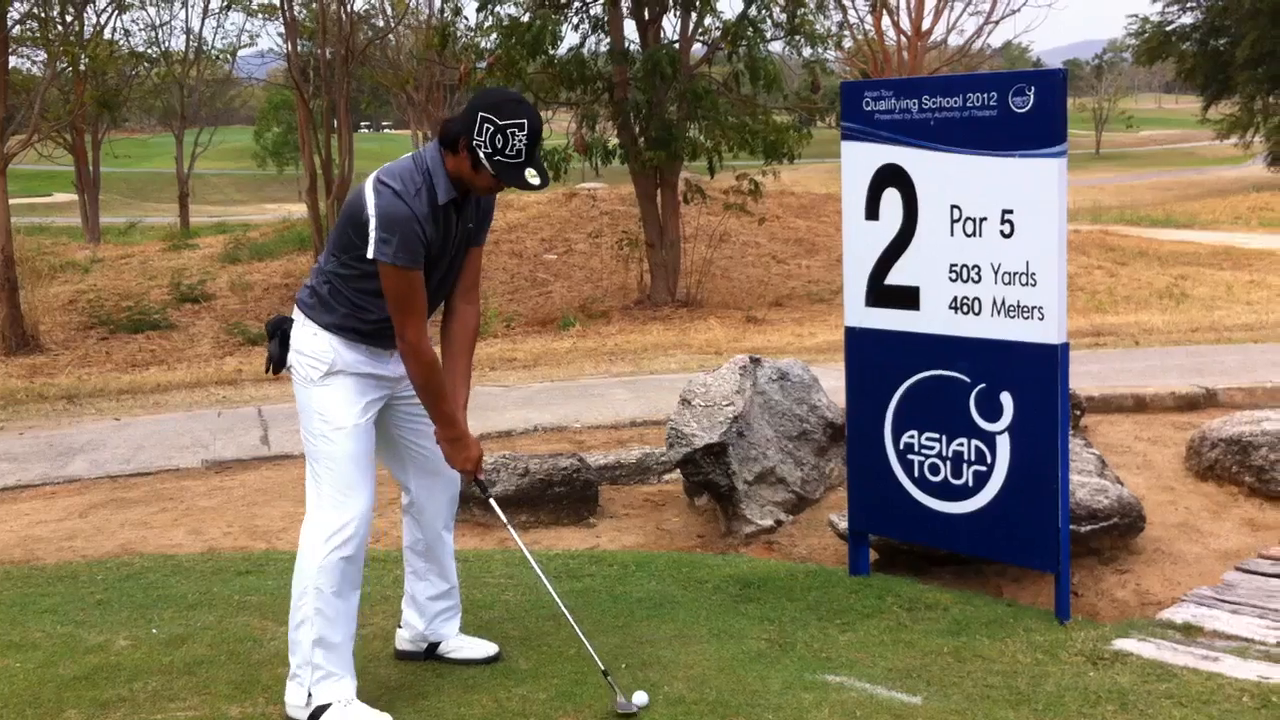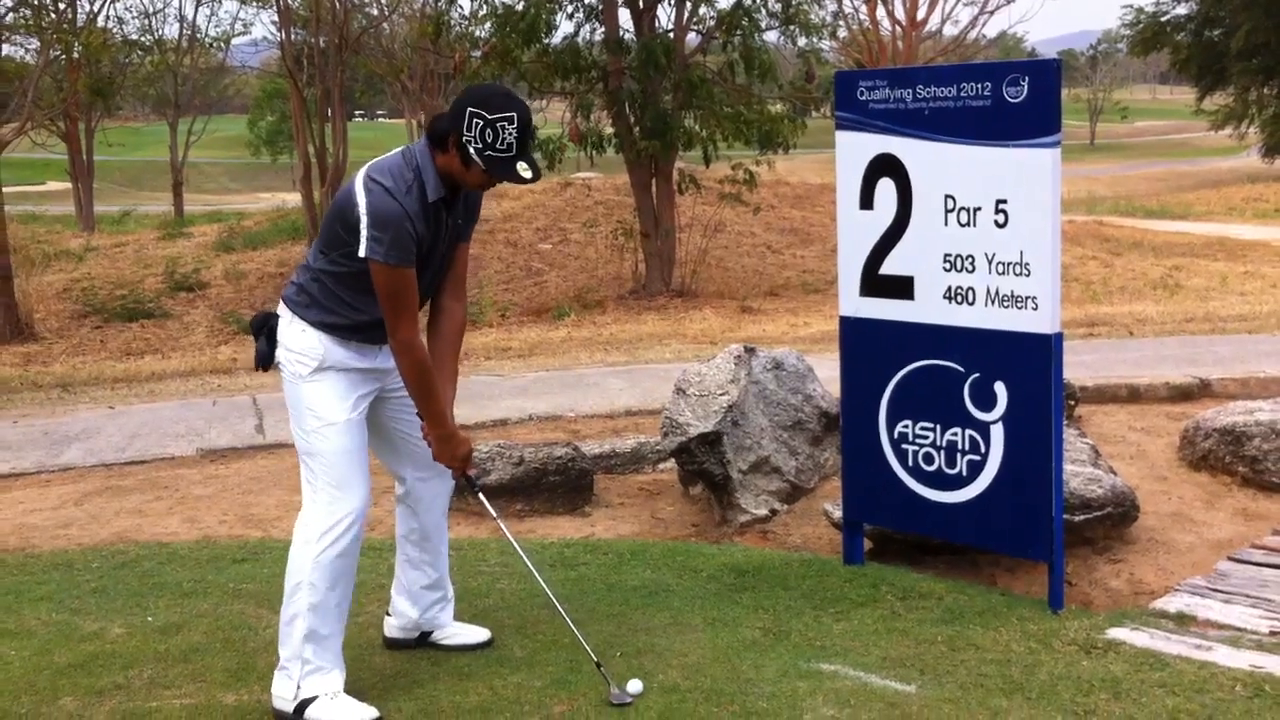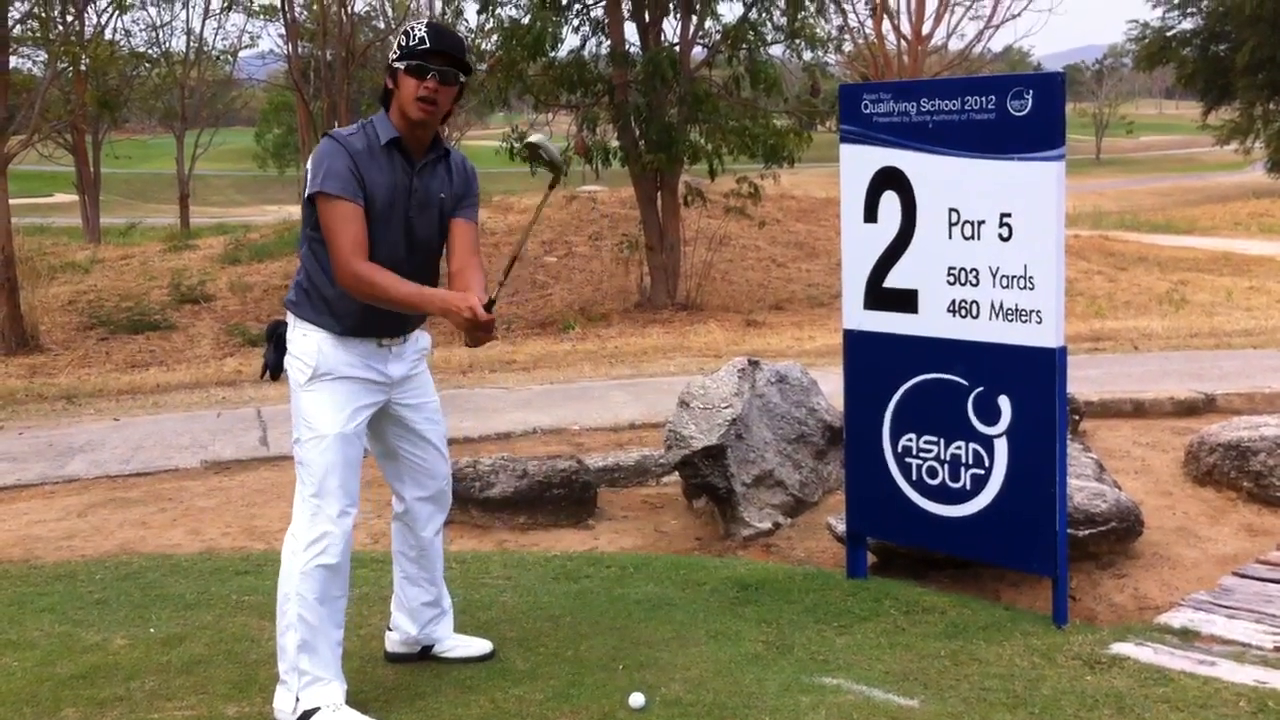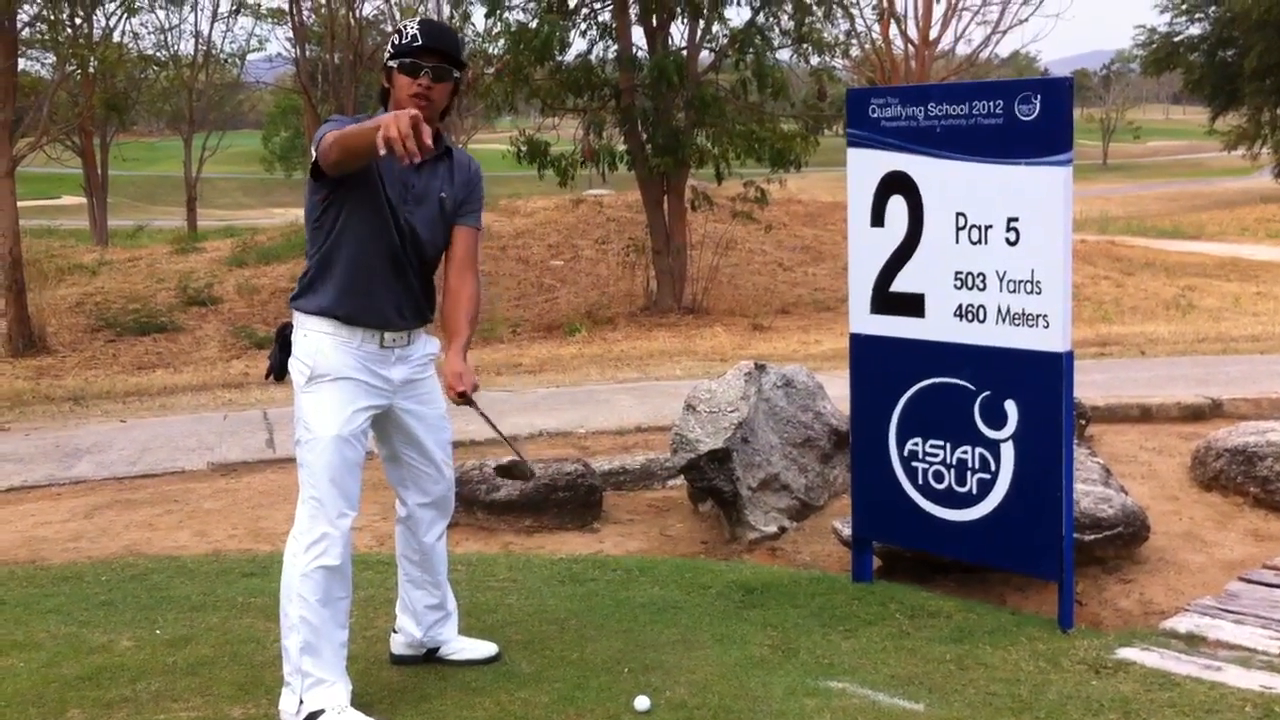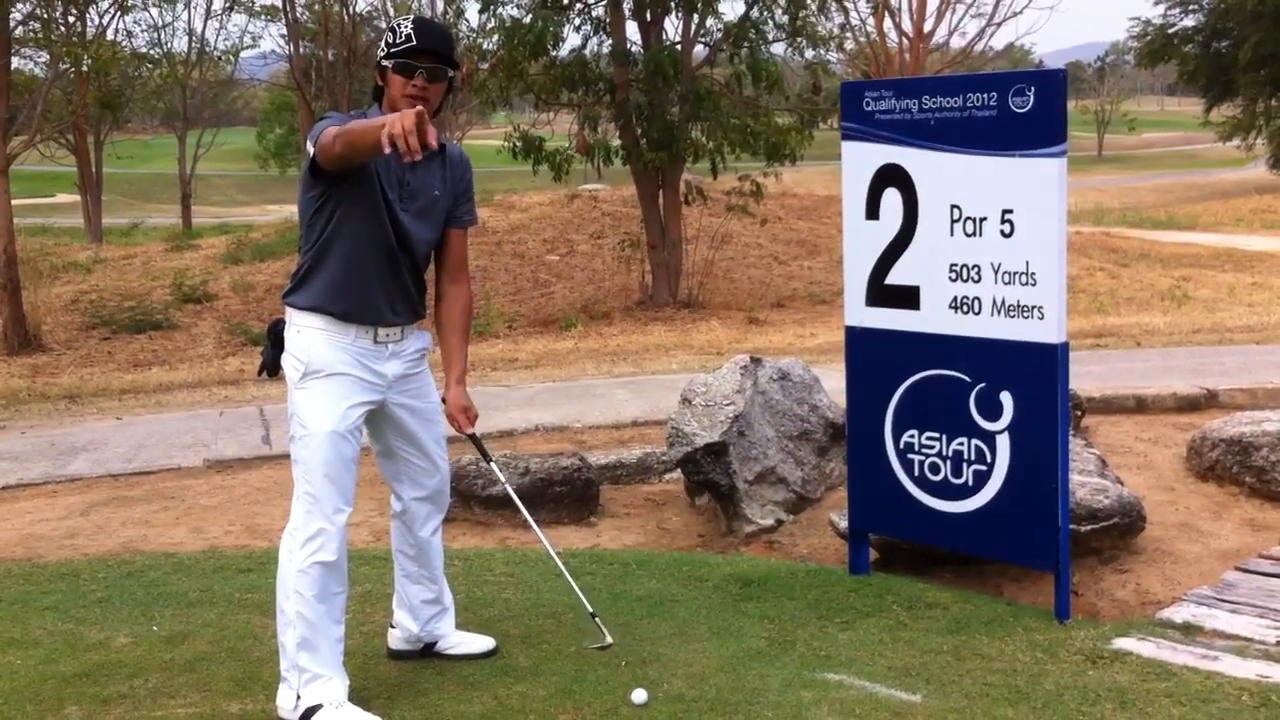
dt=0.7s
person 1, frame 1
left shoulder: (475, 193)
right shoulder: (396, 202)
left elbow: (463, 306)
right elbow: (413, 337)
left wrist: (457, 418)
right wrist: (454, 433)
left hip: (392, 352)
right hip: (333, 351)
left knee: (435, 485)
right knee: (344, 511)
left ankle: (428, 628)
person 1, frame 2
left shoulder: (464, 190)
right shoulder: (387, 198)
left elbow: (450, 302)
right elbow: (403, 331)
left wrist: (445, 414)
right wrist: (442, 428)
left hip: (380, 347)
right hip: (322, 347)
left knee: (429, 472)
right knee: (339, 504)
left ankle: (418, 615)
person 1, frame 3
left shoulder: (458, 172)
right shoulder: (342, 152)
left elbow: (467, 263)
right elbow: (352, 270)
left wrist: (472, 307)
right wrist: (441, 302)
left hip: (404, 350)
right hip: (331, 352)
left knee: (428, 490)
right knee: (326, 517)
left ankle: (418, 630)
person 1, frame 4
left shoulder: (462, 172)
right shoulder: (344, 140)
left elbow: (461, 271)
right elbow: (341, 150)
left wrist: (456, 352)
right wrist: (383, 127)
left hip: (413, 350)
right hip: (337, 350)
left knee: (431, 495)
right knee: (327, 518)
left ankle: (424, 630)
person 1, frame 5
left shoulder: (451, 164)
right shoulder: (337, 133)
left elbow: (454, 278)
right elbow: (342, 146)
left wrist: (456, 379)
right wrist: (391, 125)
left hip: (404, 345)
right hip: (329, 345)
left knee: (426, 489)
right knee: (322, 515)
left ankle: (421, 627)
